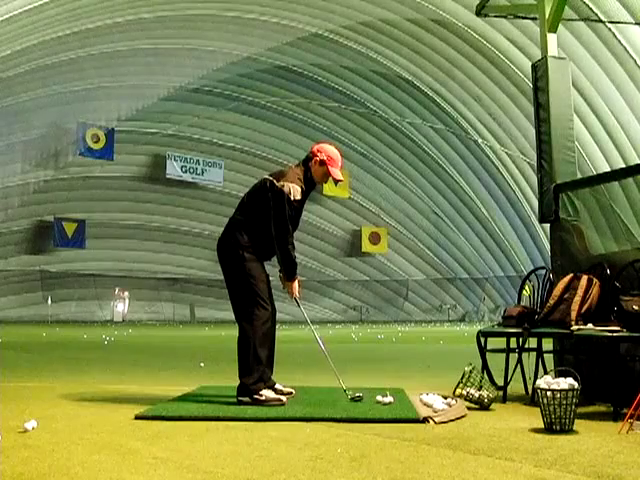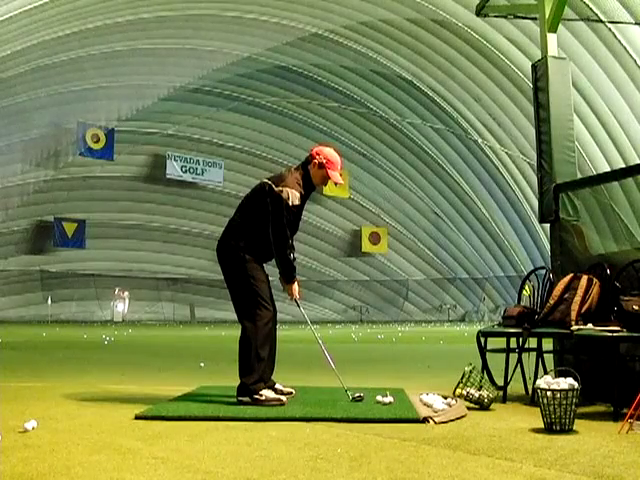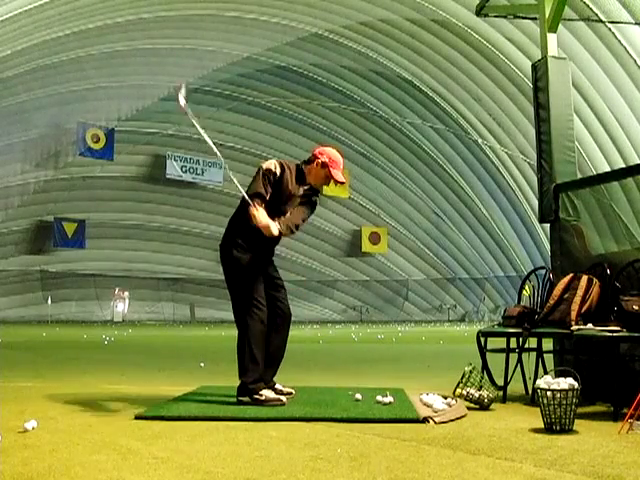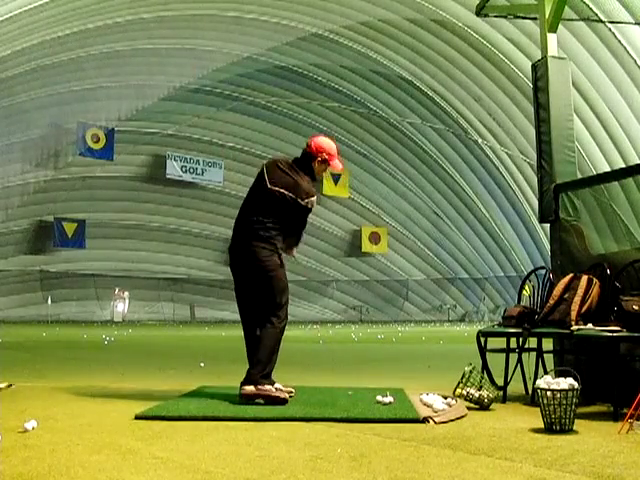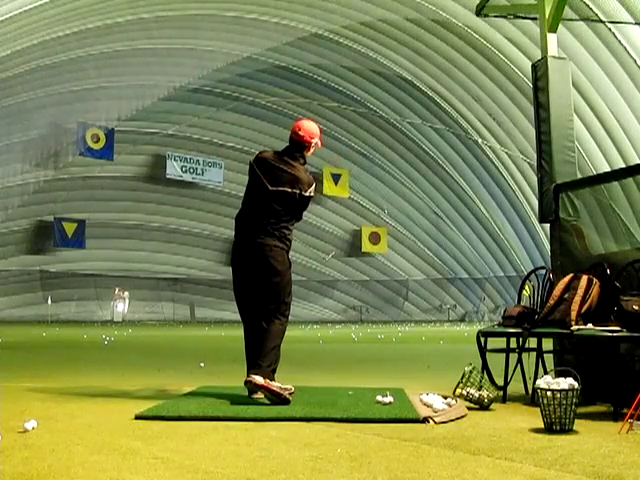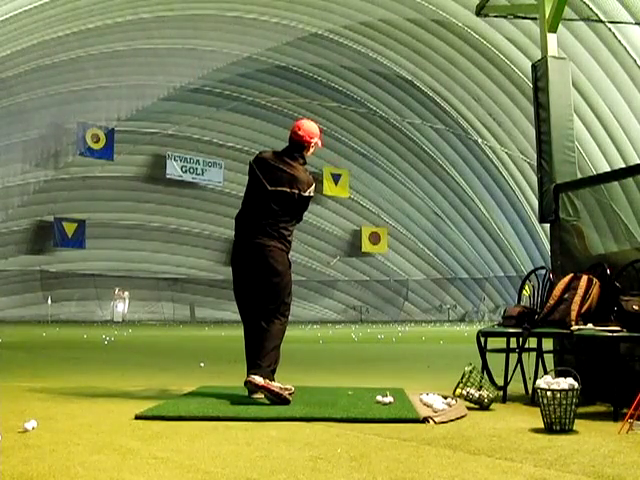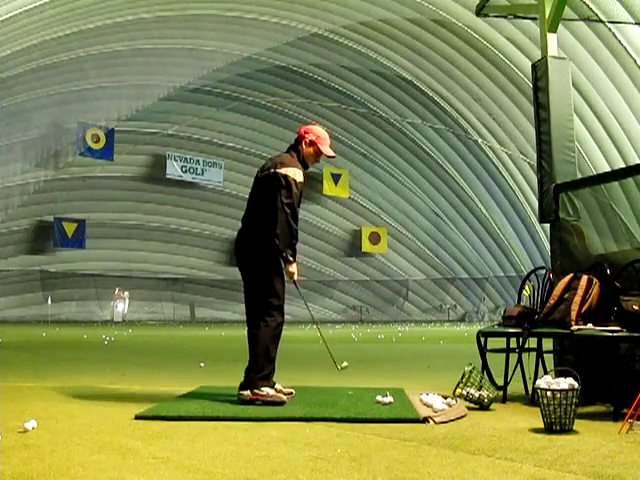
dt=0.7s
person 1, frame 1
left shoulder: (297, 183)
right shoulder: (290, 184)
left elbow: (284, 234)
right elbow: (282, 235)
left wrist: (288, 271)
right wrist: (290, 275)
left hip: (248, 251)
right hip: (239, 250)
left knee: (266, 314)
right knee: (256, 315)
left ankle: (262, 380)
right ankle: (250, 387)
person 1, frame 2
left shoulder: (296, 185)
right shoulder: (289, 189)
left elbow: (285, 236)
right elbow: (279, 239)
left wrist: (289, 274)
right wrist: (289, 278)
left hip: (247, 252)
right hip: (238, 251)
left knee: (267, 314)
right knee: (259, 315)
left ankle: (263, 380)
right ankle: (250, 387)
person 1, frame 3
left shoulder: (310, 197)
right shoulder: (276, 170)
left elbow: (293, 220)
right elbow: (253, 199)
left wrist: (274, 225)
right wrist: (258, 215)
left hip: (263, 255)
right hip: (240, 248)
left knee: (280, 314)
right knee: (255, 315)
left ankle: (264, 380)
right ankle: (250, 387)
person 1, frame 4
left shoulder: (275, 165)
right shoulder: (306, 193)
right elbow: (294, 229)
right wrist: (290, 245)
left hip: (241, 247)
right hip: (263, 250)
left knee: (255, 317)
right knee: (275, 316)
left ankle: (260, 379)
right ankle: (256, 381)
person 1, frame 5
left shoulder: (261, 159)
right shoulder: (305, 181)
right elbow: (295, 216)
left hip: (243, 245)
right hip: (272, 249)
left knee: (252, 315)
right knee: (277, 314)
left ankle: (256, 376)
right ankle: (262, 374)
person 1, frame 6
left shoulder: (261, 160)
right shoulder: (305, 181)
left hip: (243, 246)
right hip: (272, 251)
left knee: (253, 315)
right knee: (276, 314)
left ankle: (257, 377)
right ankle: (261, 374)
person 1, frame 7
left shoulder: (275, 164)
right shoulder: (292, 169)
right elbow: (286, 217)
left wrist: (283, 254)
right wrist: (290, 257)
left hip: (251, 246)
right hip: (262, 249)
left knee: (260, 314)
right knee: (270, 315)
left ankle: (262, 381)
right ankle: (255, 384)
